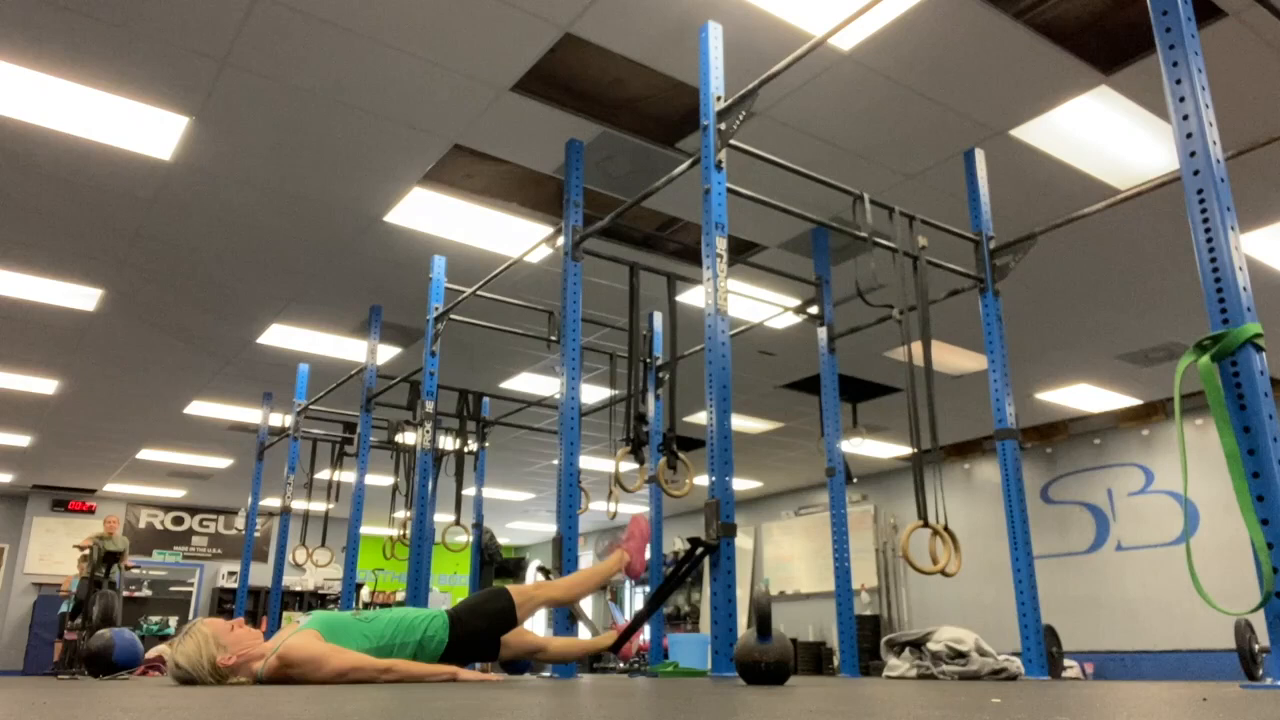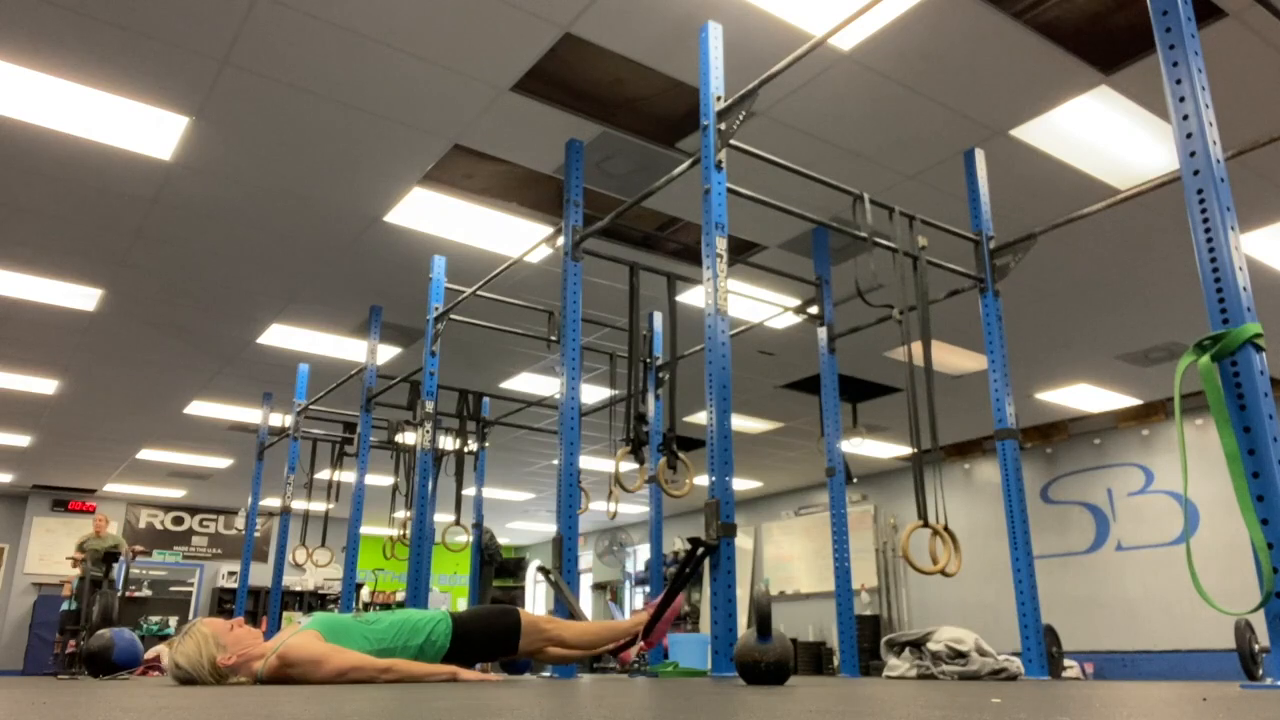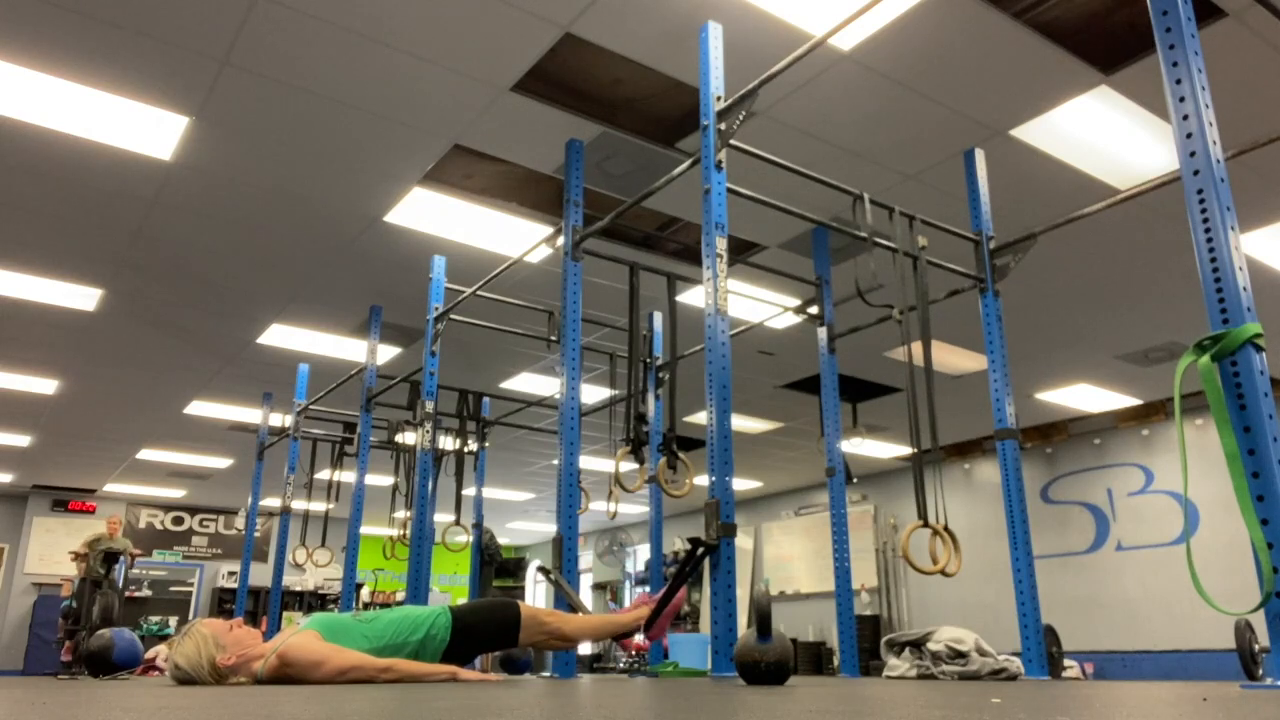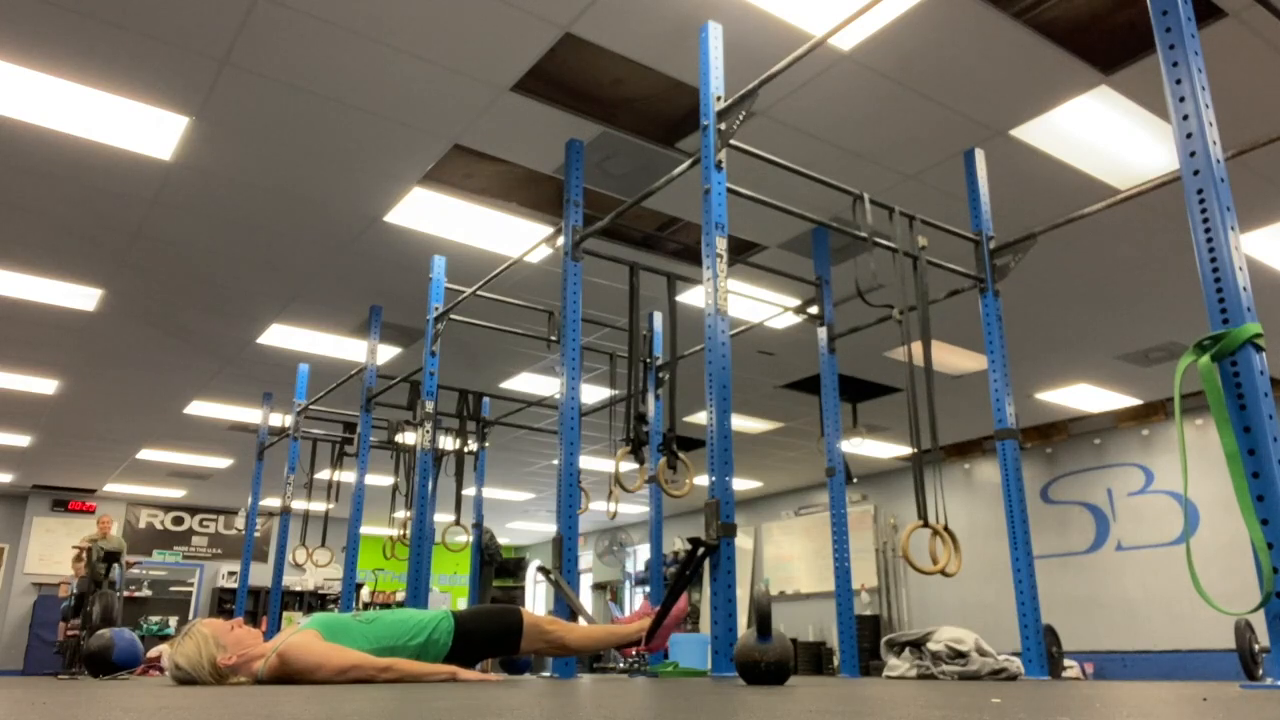
dt=0.4s
person 1, frame 1
left shoulder: (271, 658)
right shoulder: (290, 658)
right elbow: (380, 668)
right wrist: (457, 673)
left hip: (437, 633)
right hip: (444, 636)
left knee: (533, 646)
right knee: (537, 593)
left ankle: (607, 642)
right ankle: (625, 559)
person 1, frame 2
left shoulder: (275, 653)
right shoulder: (289, 659)
right elbow: (382, 670)
right wrist: (456, 674)
left hip: (436, 630)
right hip: (444, 638)
left knee: (536, 647)
right knee: (546, 630)
left ankle: (625, 643)
right ankle: (643, 625)
person 1, frame 3
left shoulder: (274, 655)
right shoulder: (289, 660)
right elbow: (382, 669)
right wrist: (457, 673)
left hip: (435, 627)
right hip: (444, 634)
left knee: (538, 634)
right knee: (546, 622)
left ankle: (629, 624)
right ankle: (643, 619)
person 1, frame 4
left shoulder: (276, 652)
right shoulder: (290, 658)
right elbow: (381, 668)
right wrist: (457, 673)
left hip: (434, 626)
right hip: (444, 637)
left knee: (541, 634)
right knee: (547, 631)
left ankle: (628, 632)
right ankle: (642, 631)
